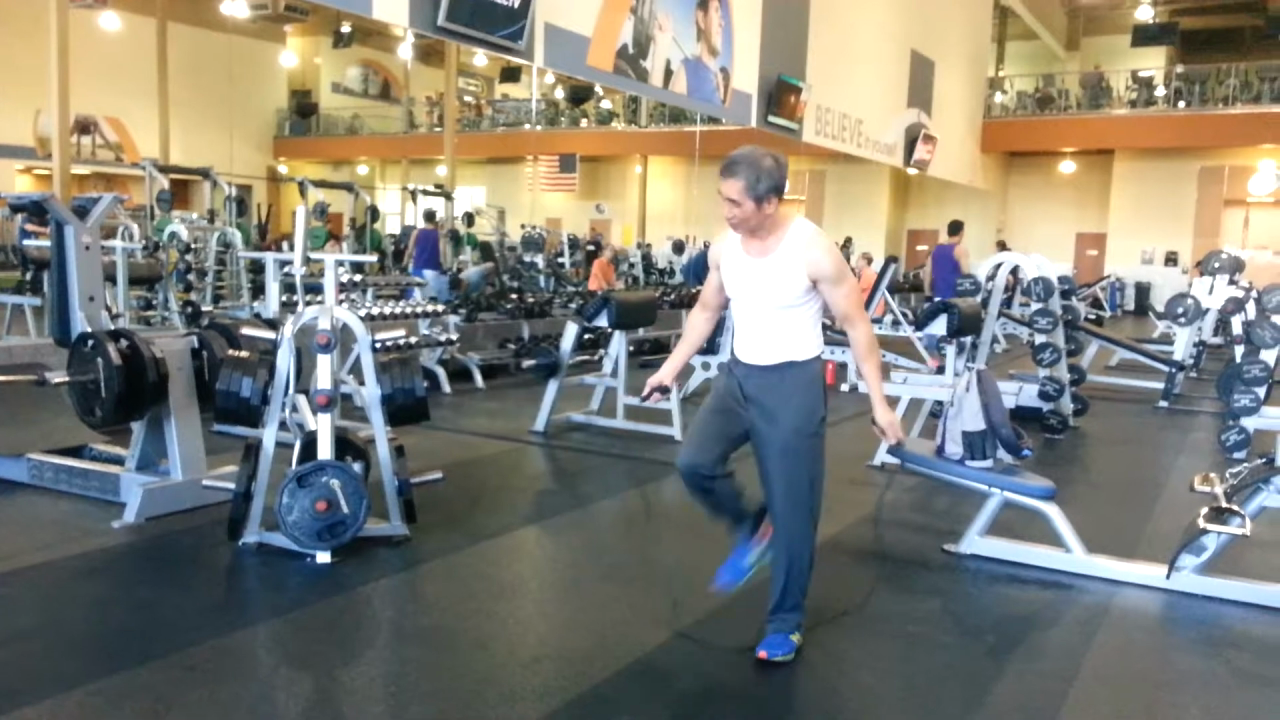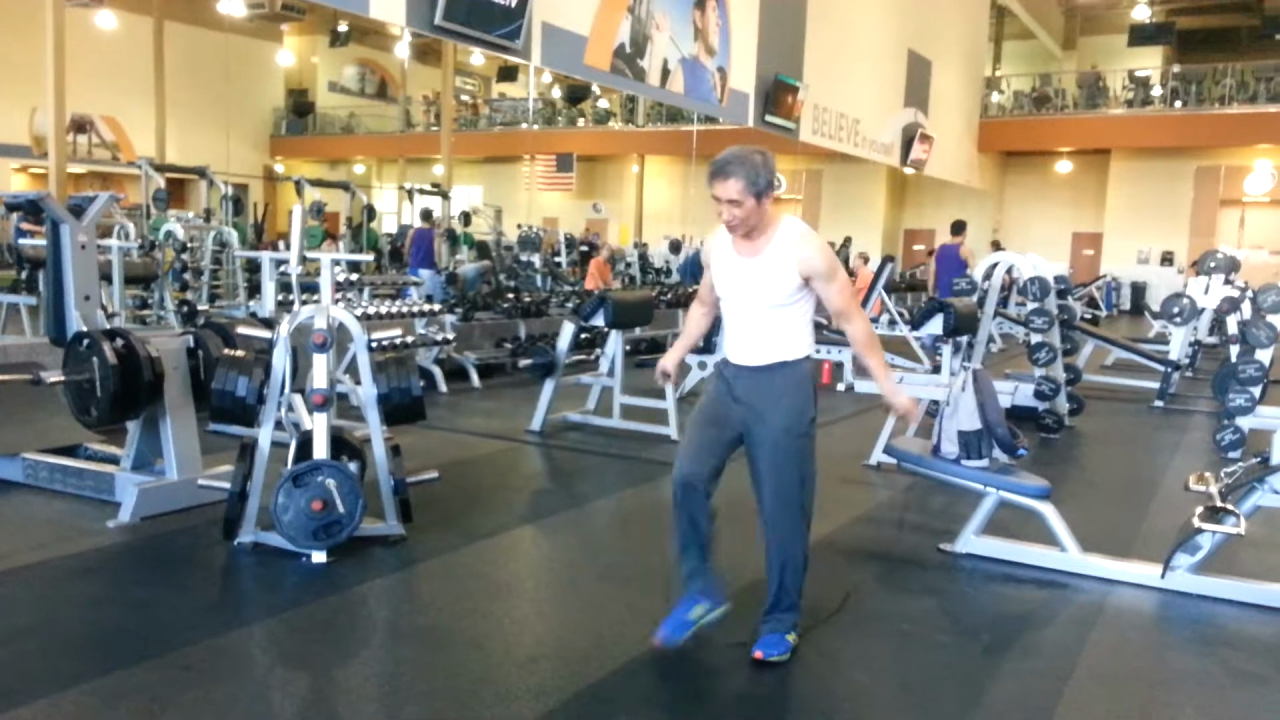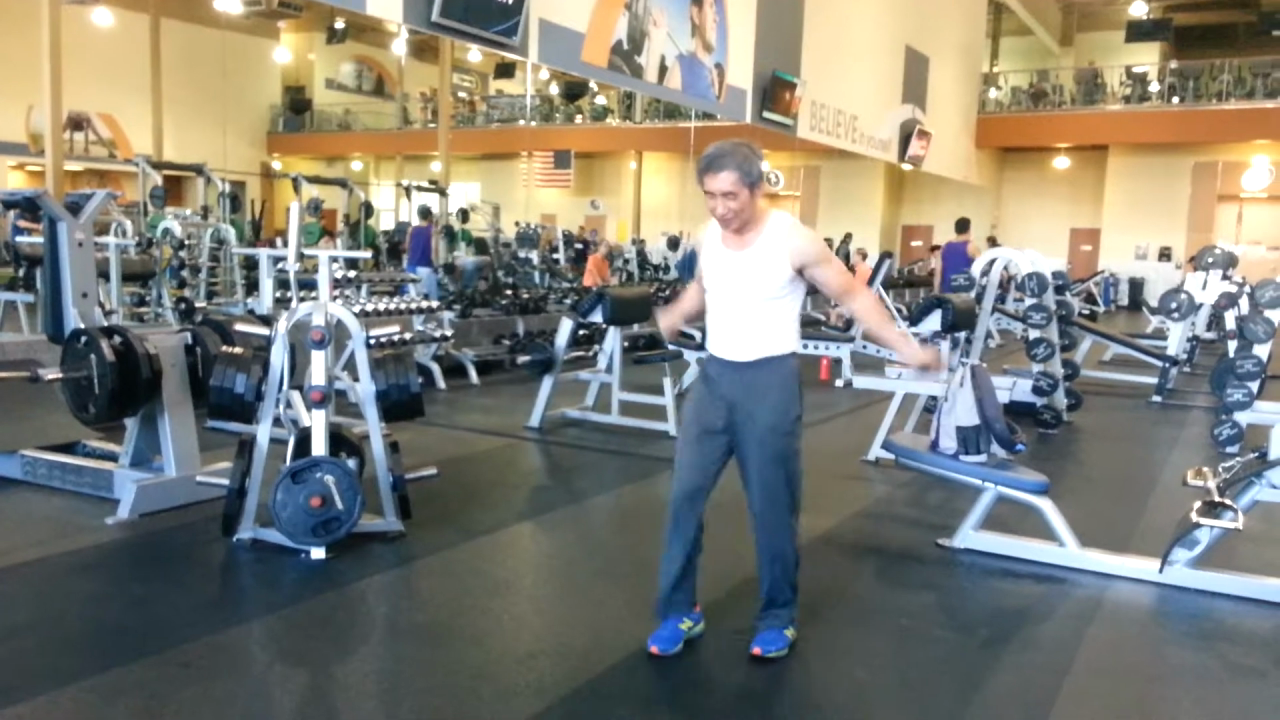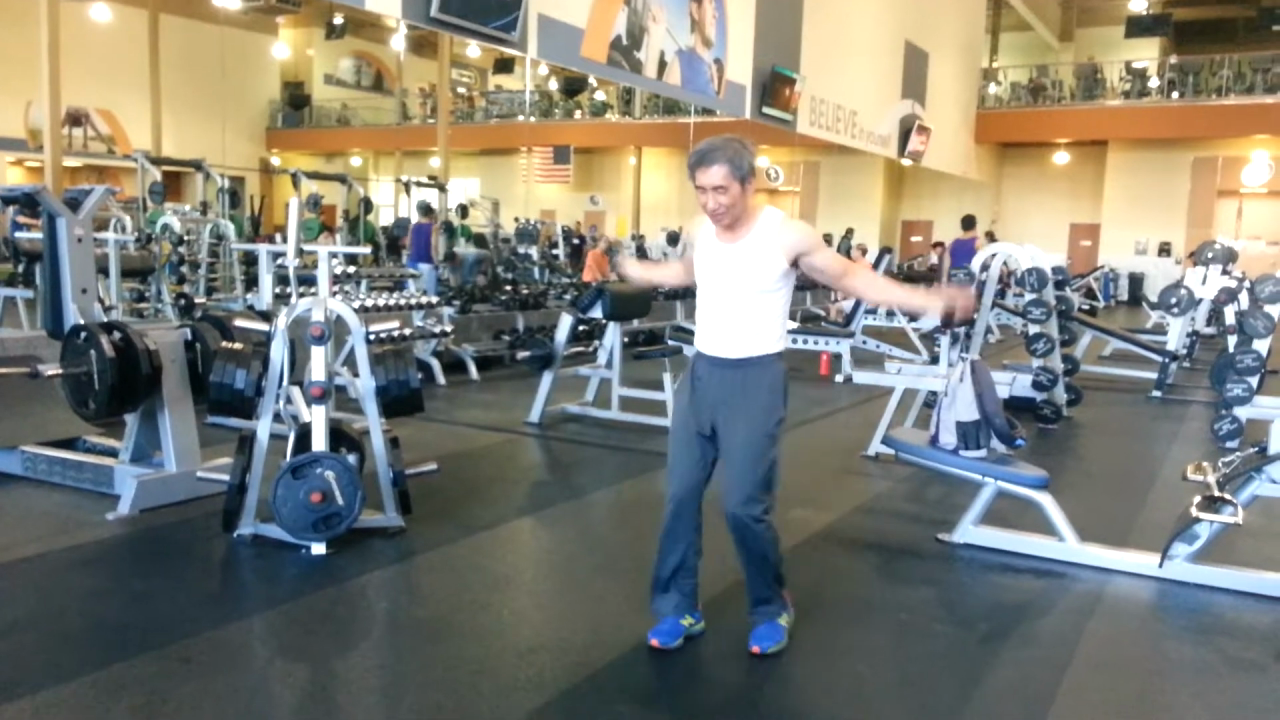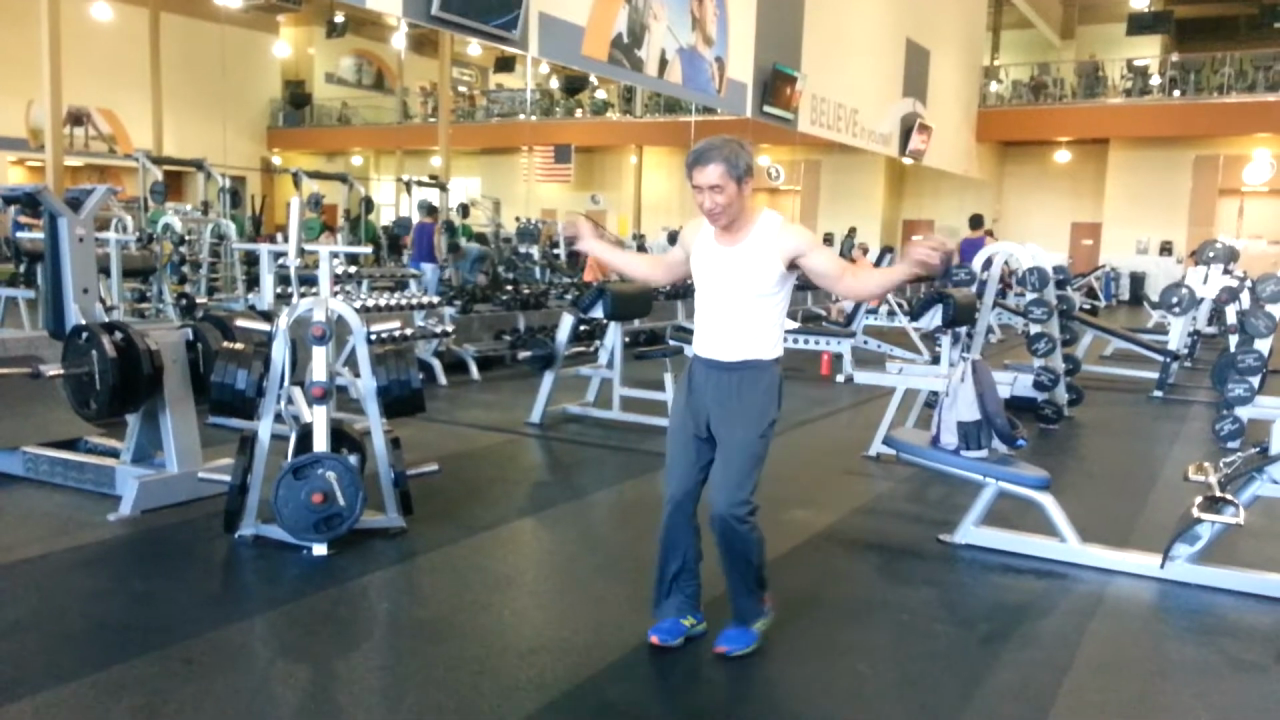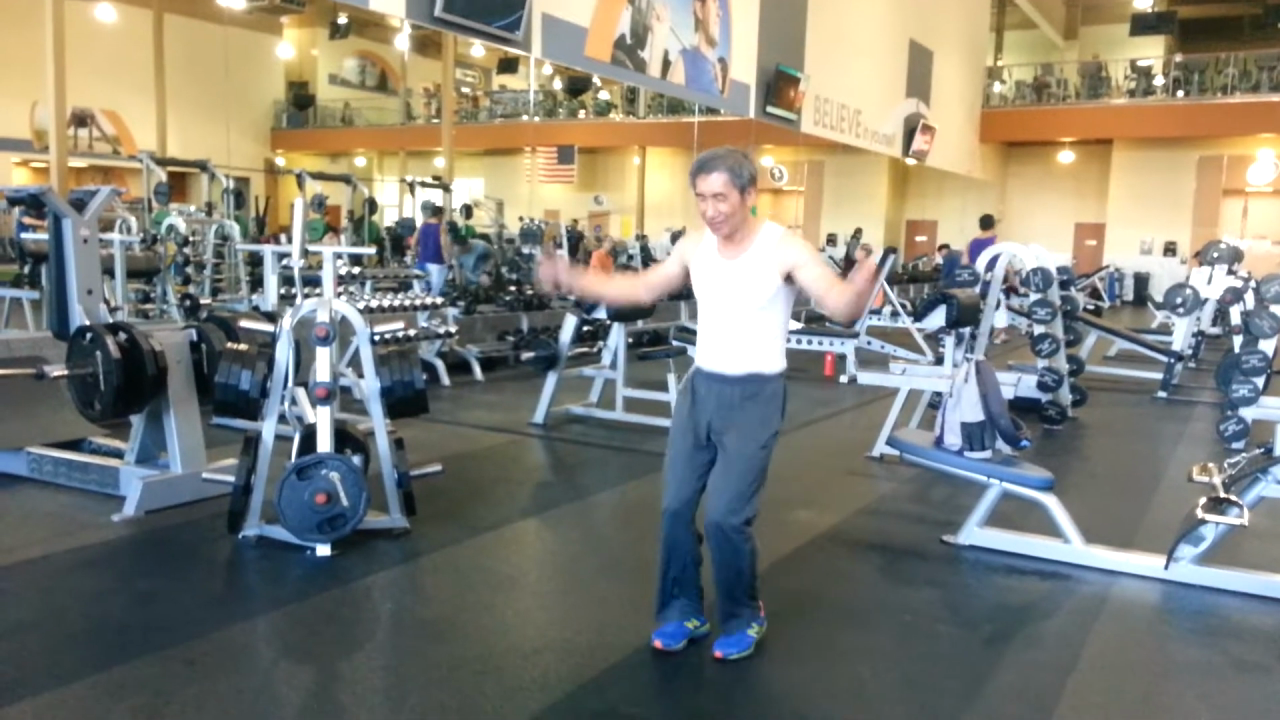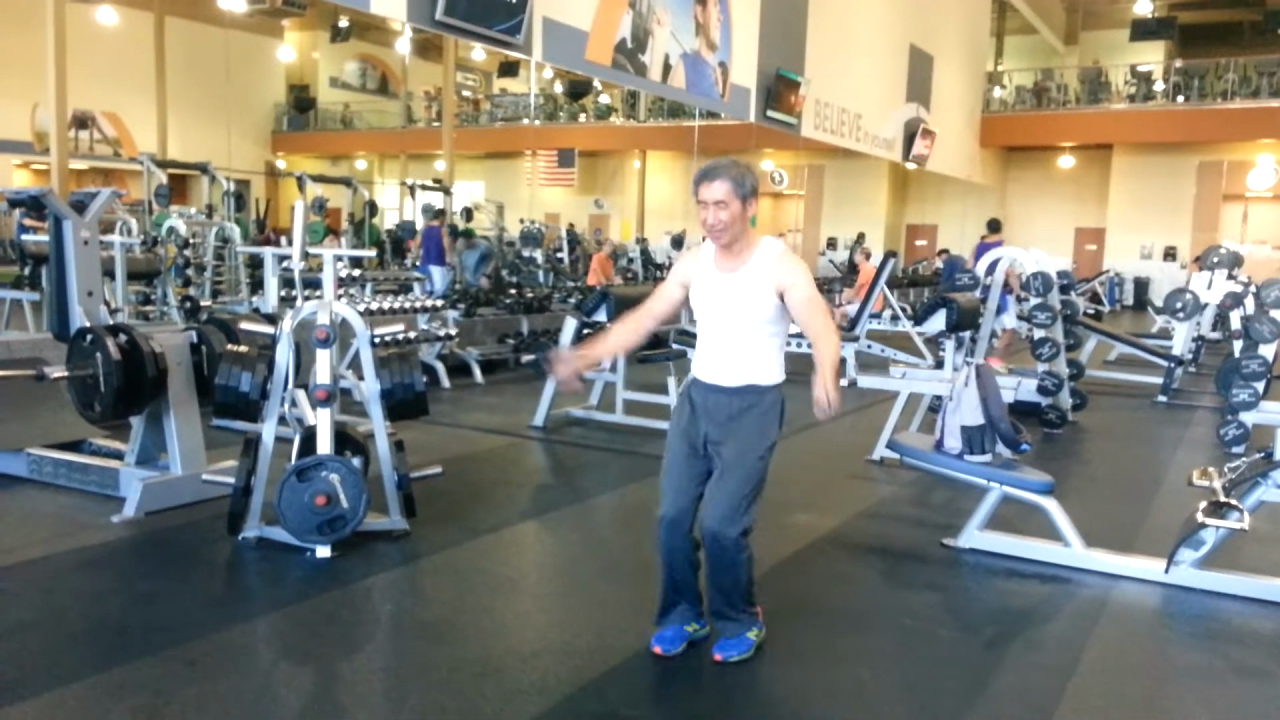
dt=0.1s
person 1, frame 1
left shoulder: (814, 251)
right shoulder: (723, 247)
left elbow: (854, 323)
right elbow: (707, 308)
left wrist: (878, 400)
right wrist: (673, 364)
left hip: (791, 381)
right hip: (738, 376)
left knee: (794, 508)
right knee: (694, 462)
left ankle: (785, 622)
right ankle: (753, 527)
person 1, frame 2
left shoulder: (805, 248)
right shoulder: (715, 245)
left elbow: (850, 316)
left wrist: (888, 385)
right wrist: (678, 351)
left hip: (783, 382)
right hip: (729, 377)
left knee: (785, 510)
right knee: (688, 477)
left ankle: (780, 621)
right ankle: (701, 593)
person 1, frame 3
left shoulder: (794, 241)
right shoulder: (706, 236)
left elbow: (851, 295)
left wrist: (905, 348)
right wrist: (676, 314)
left hip: (768, 377)
right hip: (712, 375)
left knee: (772, 506)
right knee: (685, 491)
left ankle: (778, 616)
right ankle: (680, 611)
person 1, frame 4
left shoulder: (787, 235)
right shoulder: (699, 232)
left elbow: (851, 277)
left wrist: (926, 300)
right wrist: (636, 272)
left hip: (756, 377)
right hip: (701, 372)
left knee: (742, 504)
right knee: (681, 497)
left ankle: (771, 607)
right ankle: (678, 607)
person 1, frame 5
left shoulder: (786, 237)
right shoulder: (696, 235)
left elbow: (850, 283)
right elbow: (659, 271)
left wrist: (908, 266)
right wrist: (595, 249)
left hip: (753, 381)
right hip: (701, 376)
left knee: (726, 506)
right knee: (676, 498)
left ankle: (751, 606)
right ankle: (679, 608)
person 1, frame 6
left shoulder: (784, 250)
right shoulder: (694, 248)
left elbow: (838, 304)
right elbow: (643, 288)
left wrist: (857, 290)
right wrist: (576, 281)
left hip: (755, 394)
right hip: (702, 386)
left knee: (723, 515)
right knee: (676, 507)
left ankle: (744, 616)
right ankle: (685, 610)
person 1, frame 7
left shoulder: (783, 266)
right shoulder: (693, 261)
left elbow: (821, 330)
right elbow: (647, 317)
left wrist: (826, 374)
right wrist: (588, 354)
left hip: (753, 405)
right hip: (698, 398)
left knee: (720, 524)
right knee: (672, 516)
left ankle: (741, 621)
right ankle: (684, 613)
